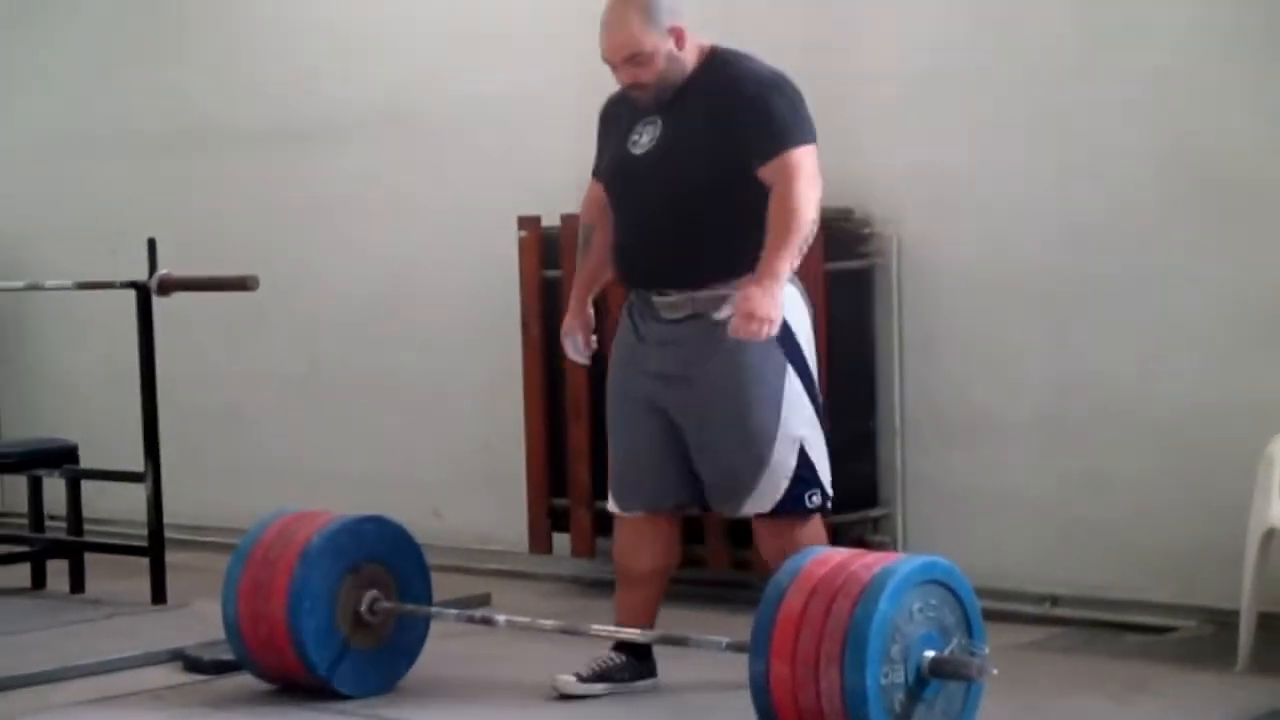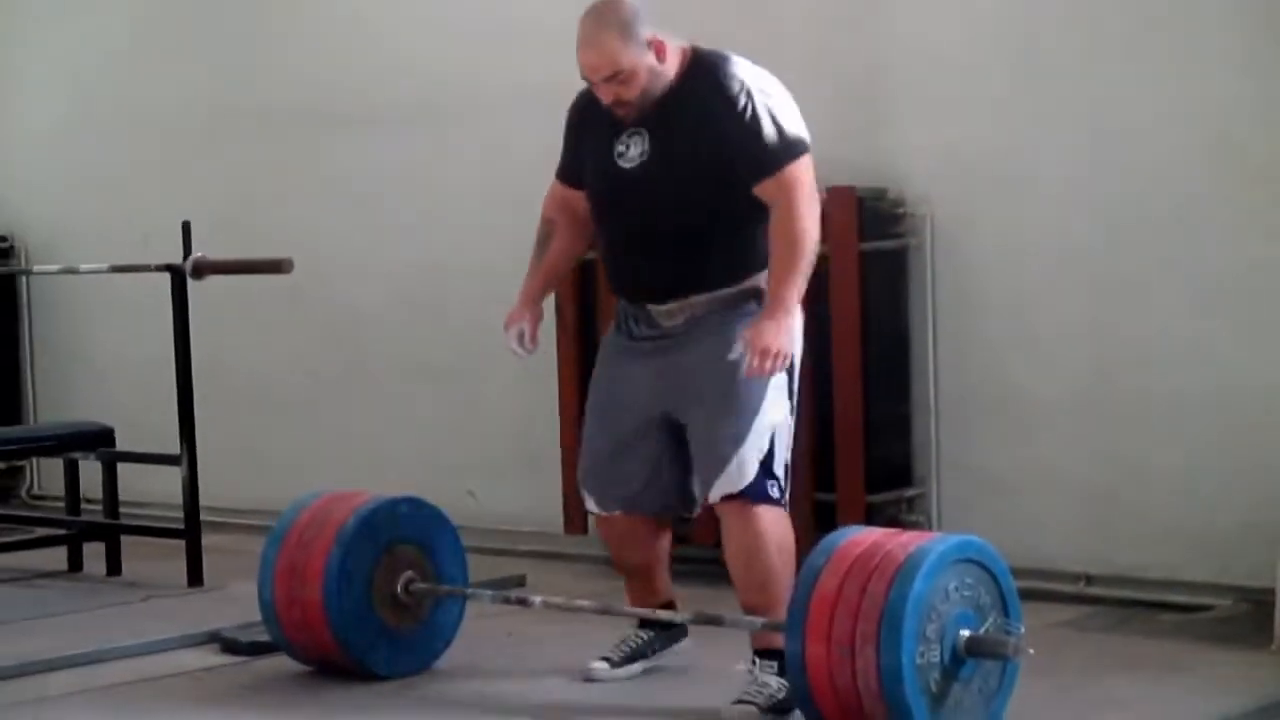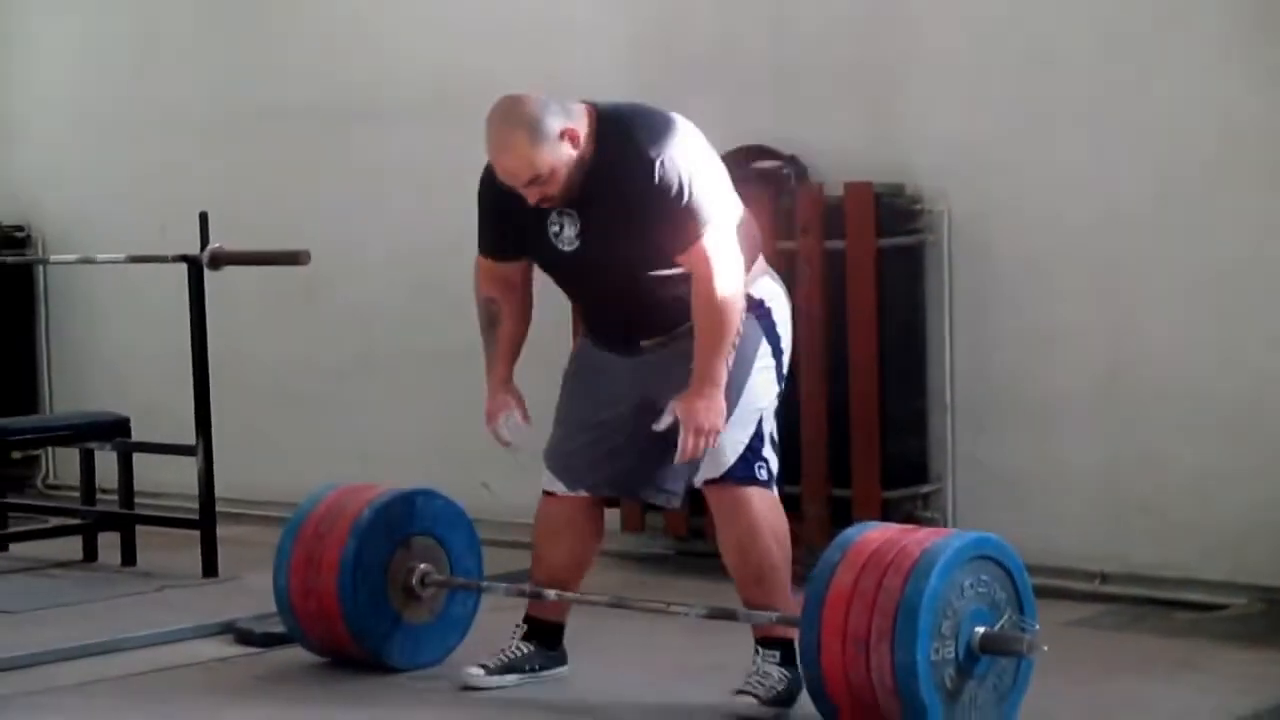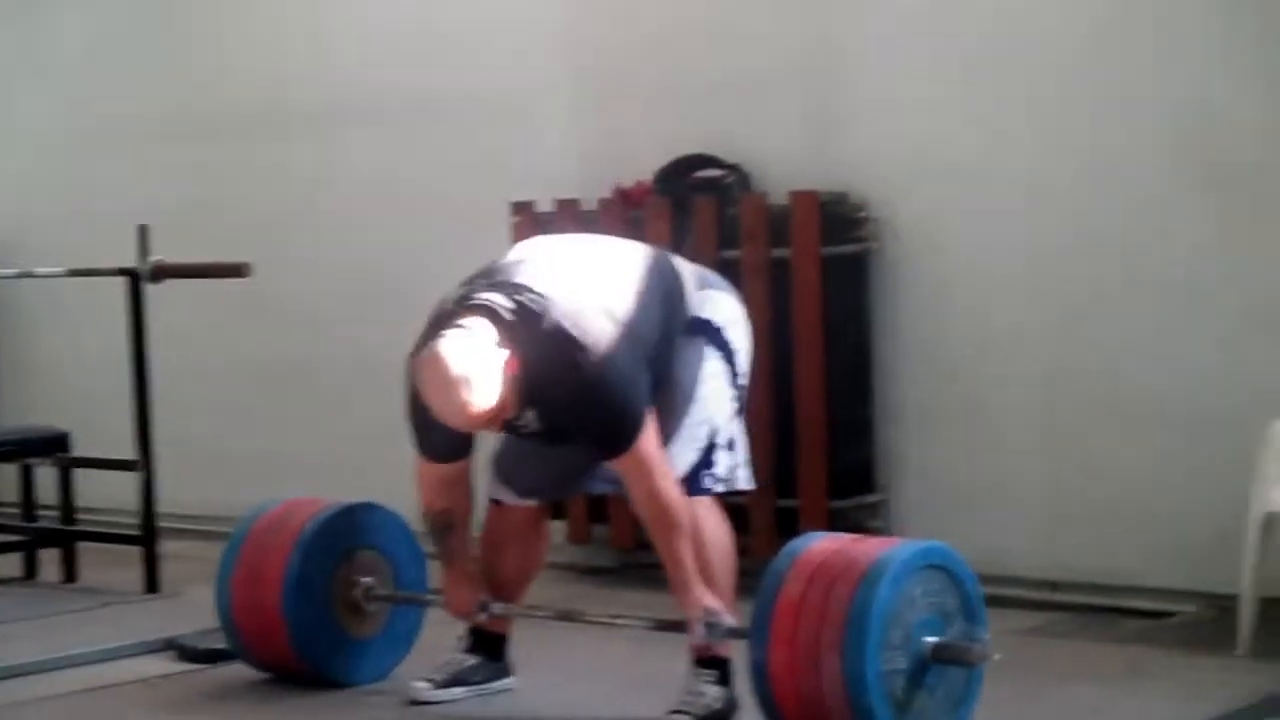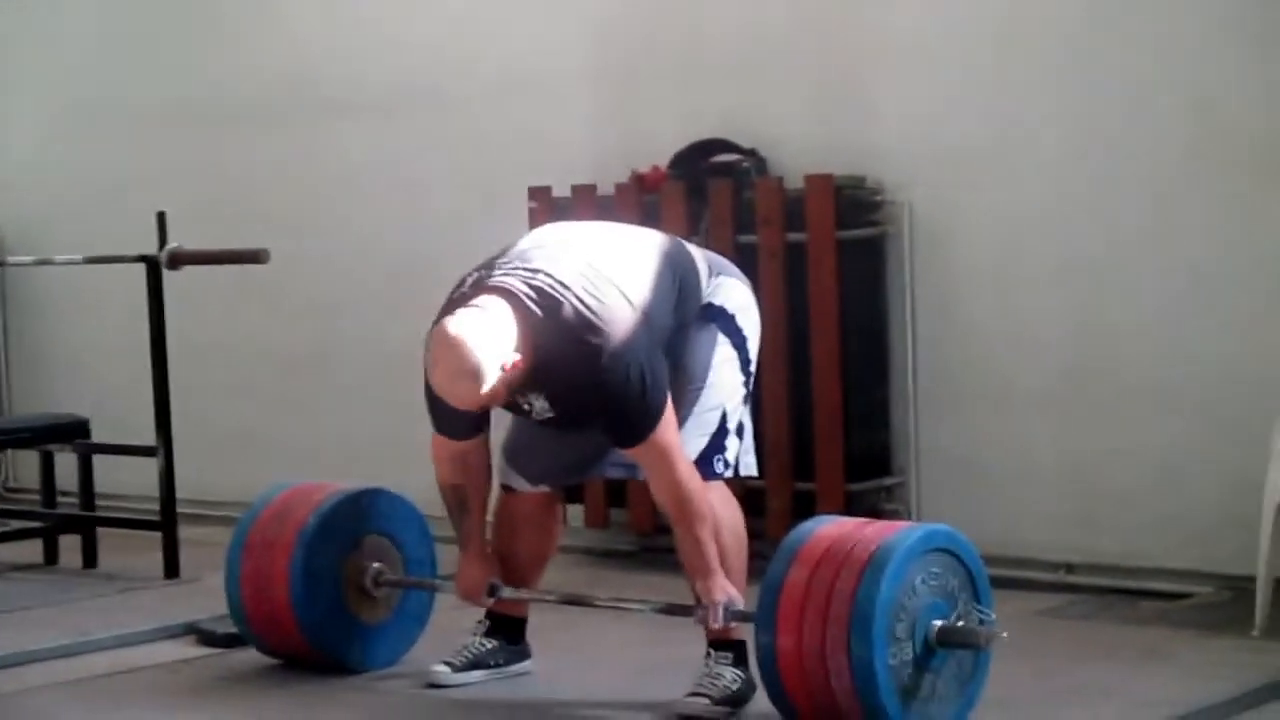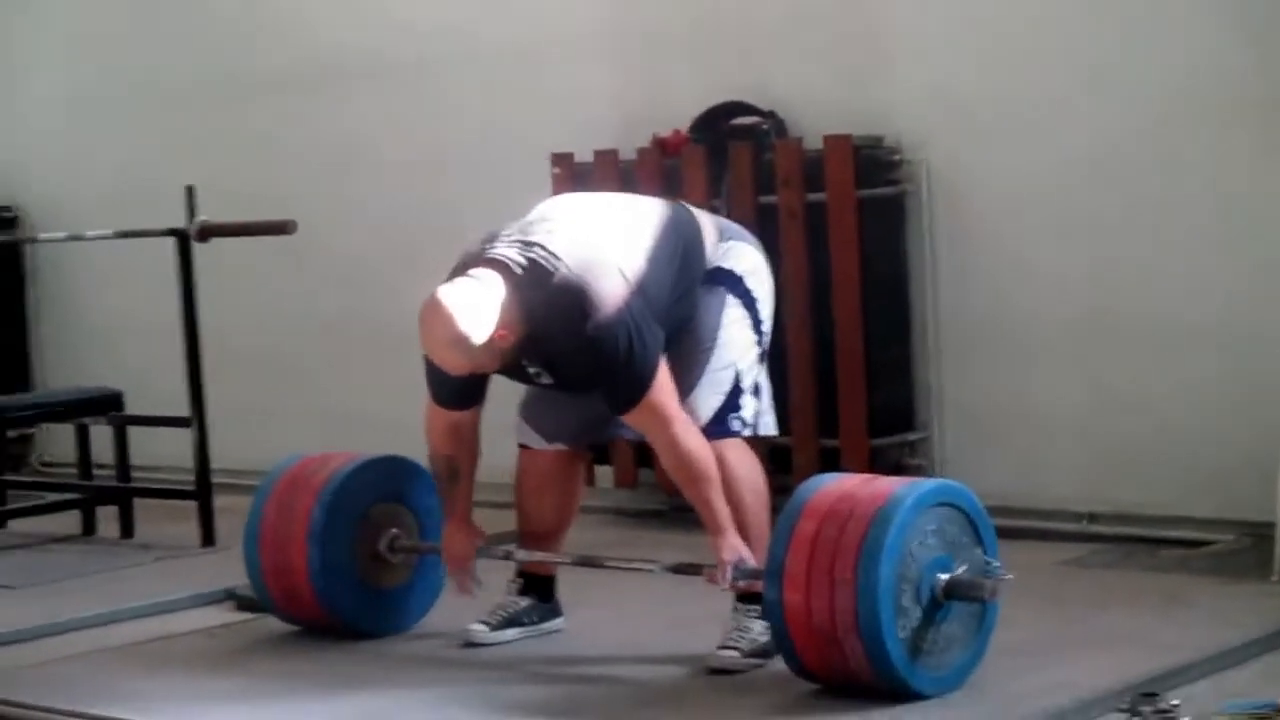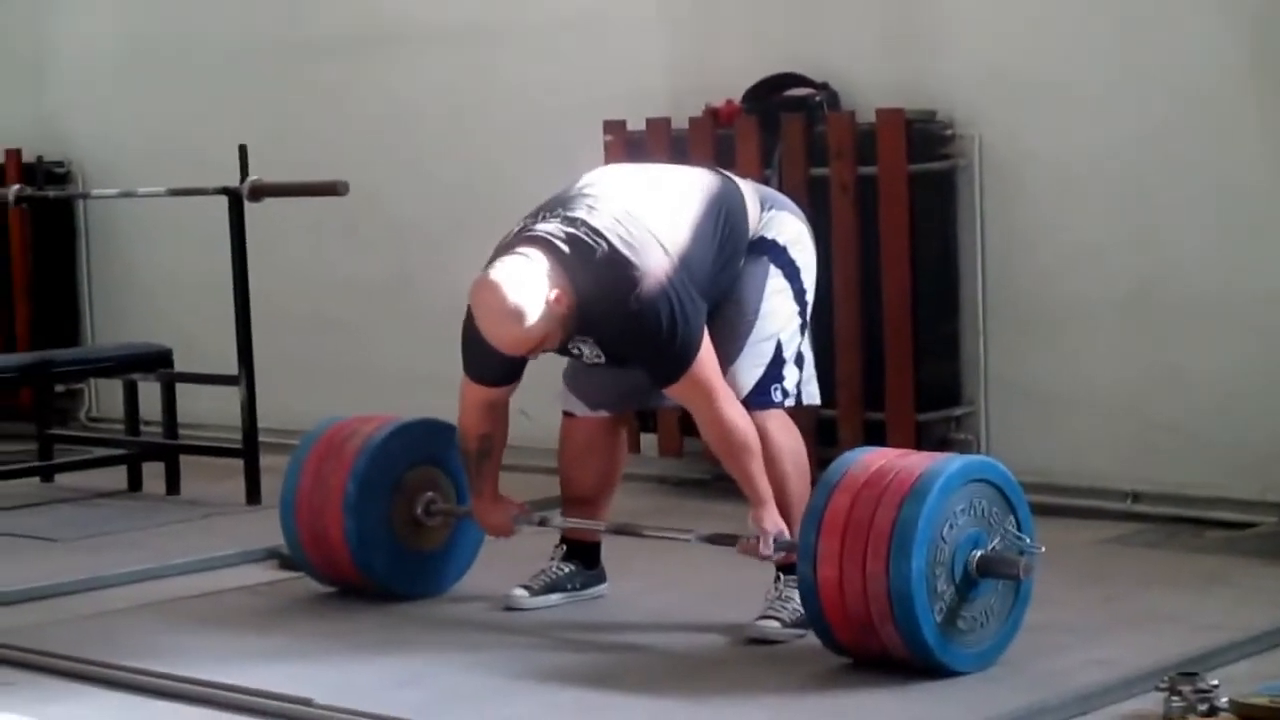
dt=0.5s
person 1, frame 1
left shoulder: (750, 91)
right shoulder: (620, 114)
left elbow: (796, 187)
right elbow: (601, 212)
left wrist: (770, 285)
right wrist: (579, 300)
left hip: (741, 319)
right hip: (647, 325)
left knee: (777, 493)
right knee: (640, 497)
right ankle: (631, 650)
person 1, frame 2
left shoulder: (737, 96)
right shoulder: (591, 113)
left elbow: (795, 202)
right elbow: (567, 209)
left wrist: (781, 312)
right wrist: (532, 296)
left hip: (734, 320)
right hip: (639, 327)
left knee: (741, 486)
right knee: (614, 492)
left ankle: (774, 662)
right ankle: (658, 620)
person 1, frame 3
left shoulder: (653, 153)
right shoulder: (507, 183)
left elbow: (716, 274)
right elbow: (498, 282)
left wrist: (707, 388)
right wrist: (499, 379)
left hip: (723, 314)
right hip: (614, 346)
left knee: (733, 474)
right knee: (569, 482)
left ankle: (777, 659)
right ankle: (540, 640)
person 1, frame 4
left shoulder: (591, 361)
right shoulder: (441, 370)
left elbow: (648, 484)
right elbow: (442, 483)
left wrist: (691, 588)
right wrist: (458, 572)
left knee: (683, 484)
right knee: (515, 491)
left ankle: (713, 677)
right ankle: (486, 653)
person 1, frame 5
left shoulder: (605, 349)
right shoulder: (455, 345)
left elbow: (668, 472)
right elbow: (458, 455)
left wrist: (709, 576)
right wrist: (474, 551)
left knee: (697, 470)
right knee: (525, 475)
left ankle: (728, 658)
right ankle: (504, 636)
person 1, frame 6
left shoulder: (597, 321)
right shoulder: (461, 316)
left elbow: (668, 432)
right elbow: (451, 425)
left wrist: (723, 534)
right wrist: (456, 524)
left hip: (714, 271)
left knee: (713, 432)
right knee: (544, 435)
left ankle: (756, 610)
right ankle: (535, 593)
person 1, frame 7
left shoulder: (642, 295)
right shoulder: (502, 301)
left elbow: (712, 407)
right elbow: (482, 403)
left wrist: (762, 507)
right wrist: (484, 496)
left hip: (758, 239)
left knee: (757, 403)
right knee: (587, 403)
left ankle: (796, 580)
right ankle: (579, 559)
